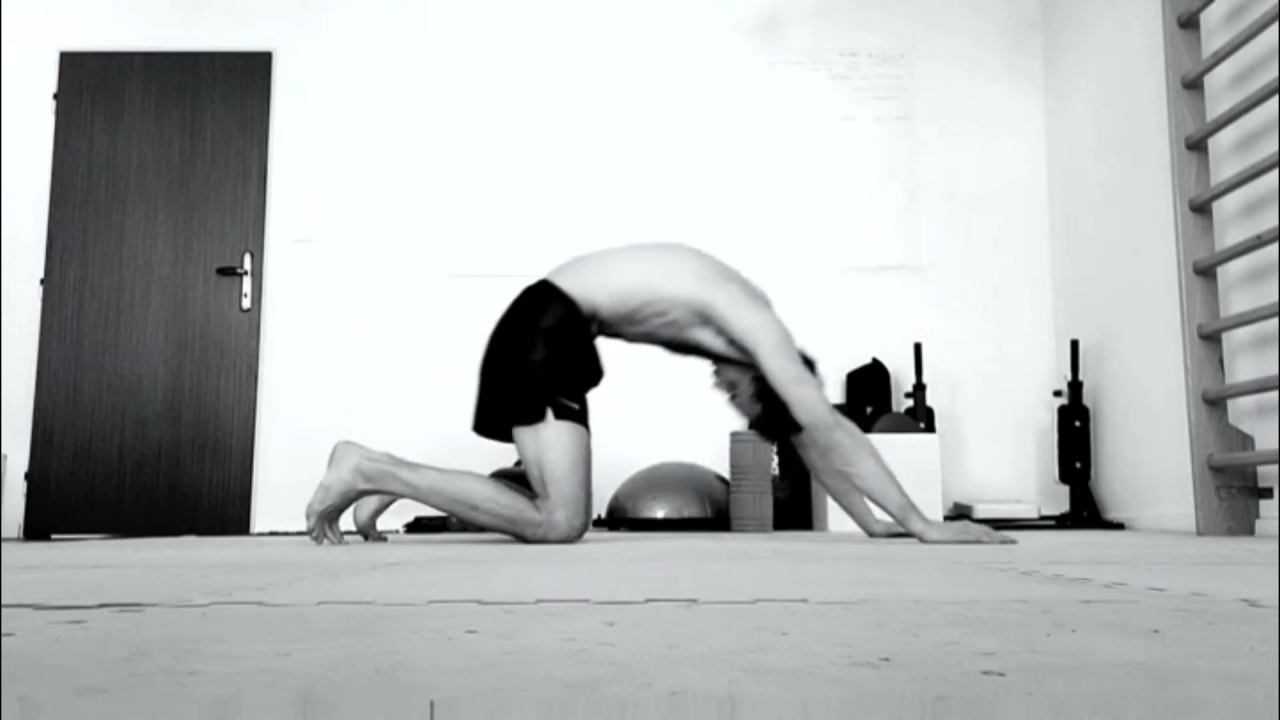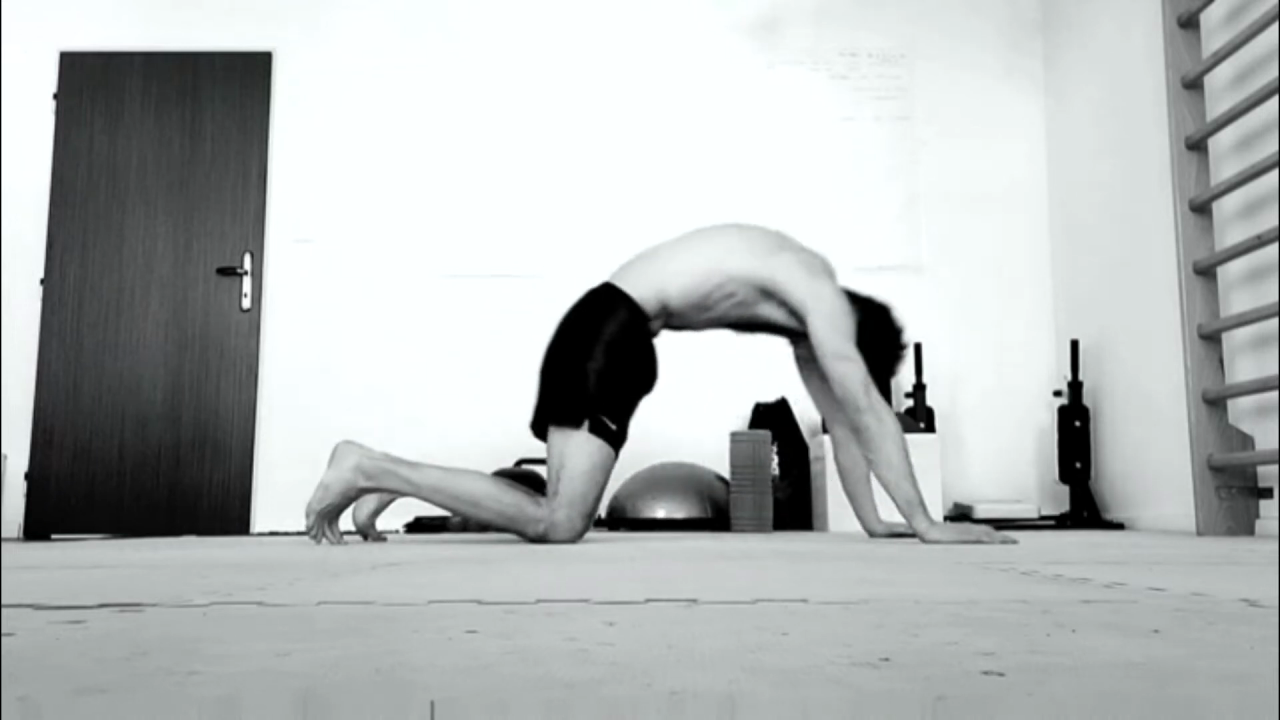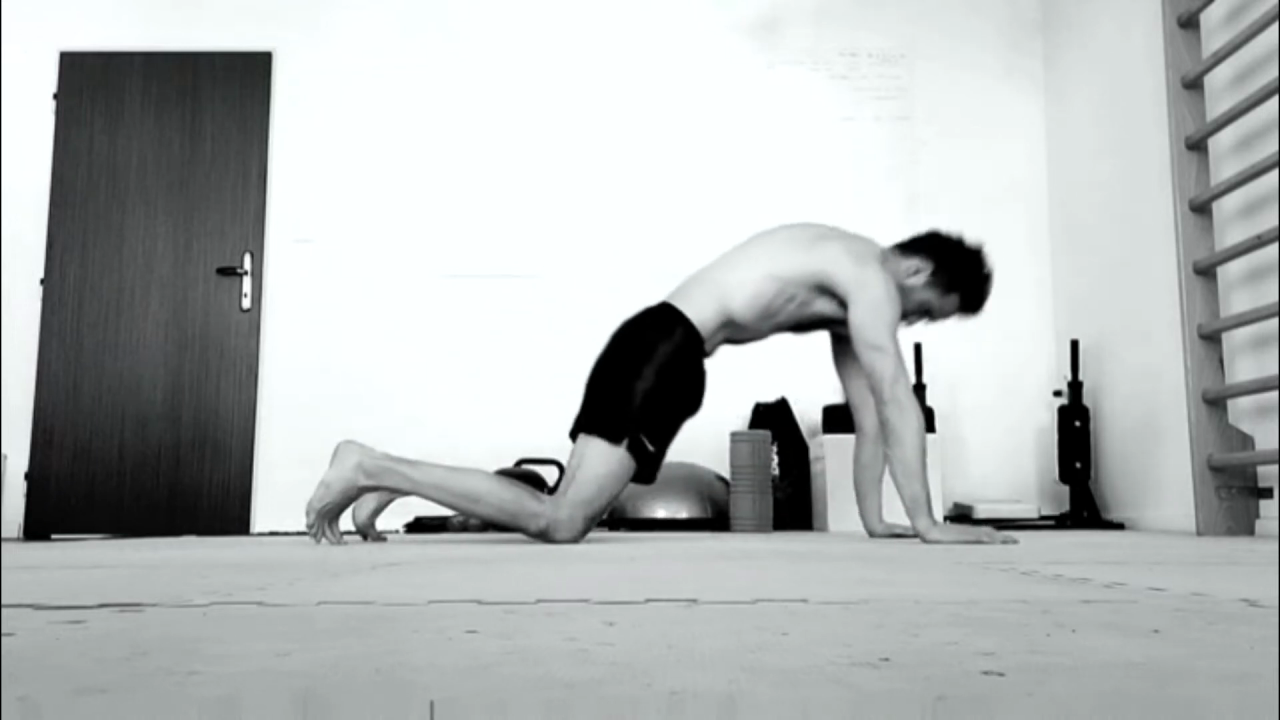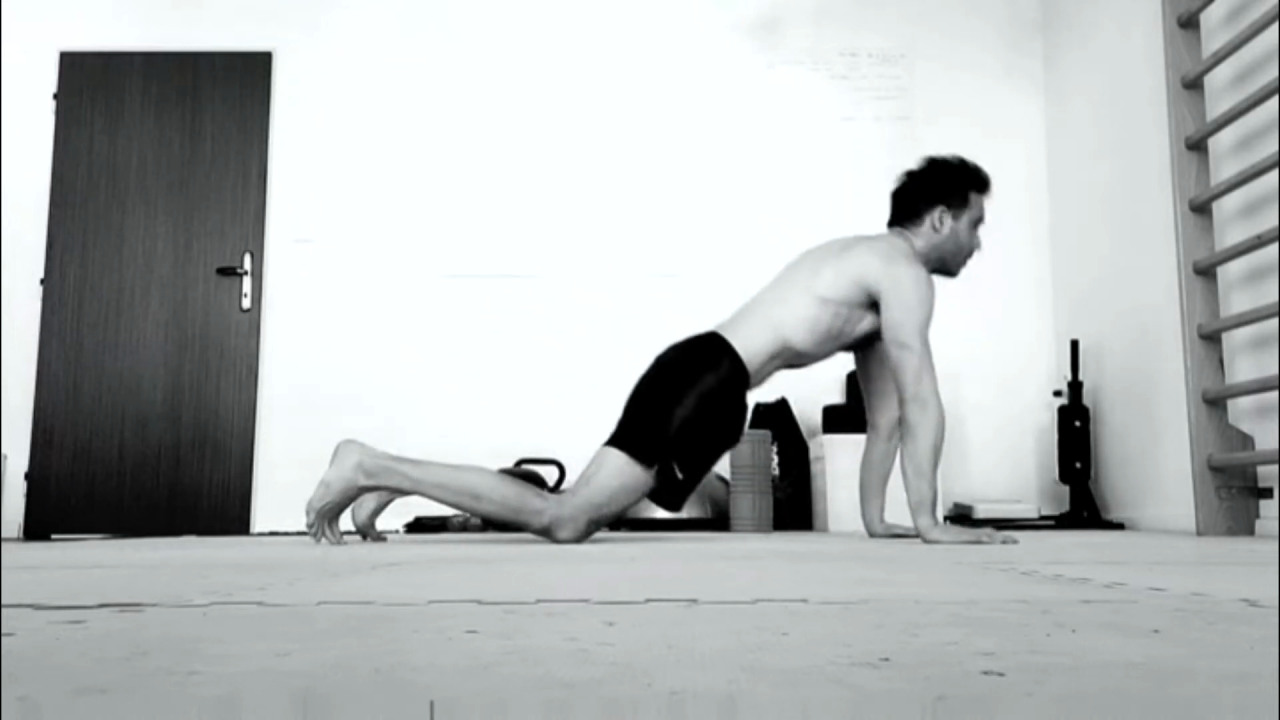
dt=0.3s
person 1, frame 1
left shoulder: (744, 329)
right shoulder: (757, 326)
left elbow: (812, 440)
right elbow: (828, 431)
left wrist: (872, 523)
right wrist: (918, 523)
left hip: (549, 330)
right hip: (545, 331)
left knee: (550, 509)
right knee: (559, 525)
left ankle: (378, 476)
right ankle: (370, 472)
person 1, frame 2
left shoulder: (802, 304)
right shoulder: (818, 294)
left elbow: (839, 419)
right elbow: (868, 412)
left wrist: (872, 521)
right wrist: (922, 521)
left hip: (613, 333)
right hip: (610, 331)
left knee: (556, 512)
right knee: (558, 524)
left ankle: (382, 476)
right ankle: (370, 470)
person 1, frame 3
left shoulder: (844, 291)
right shoulder: (869, 275)
left elbow: (866, 413)
right elbow: (897, 405)
left wrist: (874, 522)
right wrist: (925, 523)
left hip: (659, 349)
right hip: (661, 351)
left knee: (563, 511)
right knee: (560, 521)
left ankle: (384, 477)
right ankle: (371, 469)
person 1, frame 4
left shoulder: (874, 265)
right shoulder: (904, 271)
left elbow: (883, 412)
right elbow: (921, 404)
left wrist: (875, 519)
right wrist: (928, 523)
left hip: (703, 377)
right hip: (708, 381)
left knee: (566, 511)
right knee: (565, 520)
left ankle: (382, 474)
right ankle: (372, 468)
